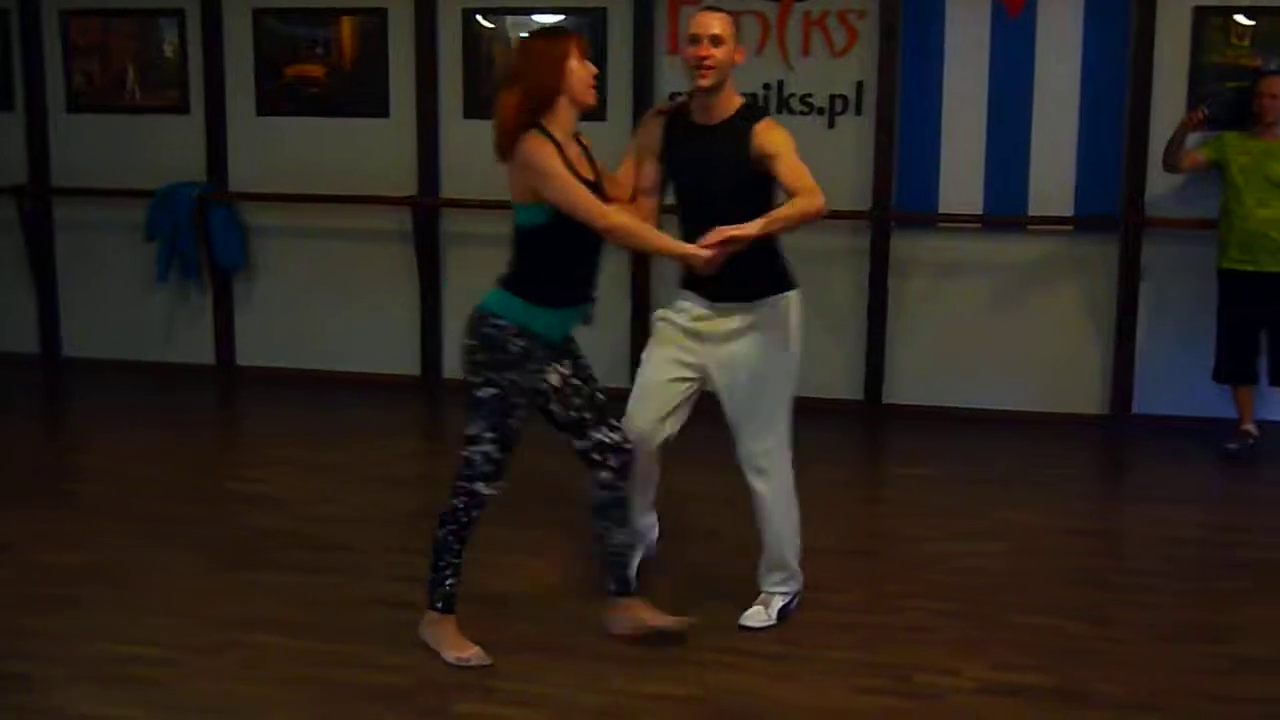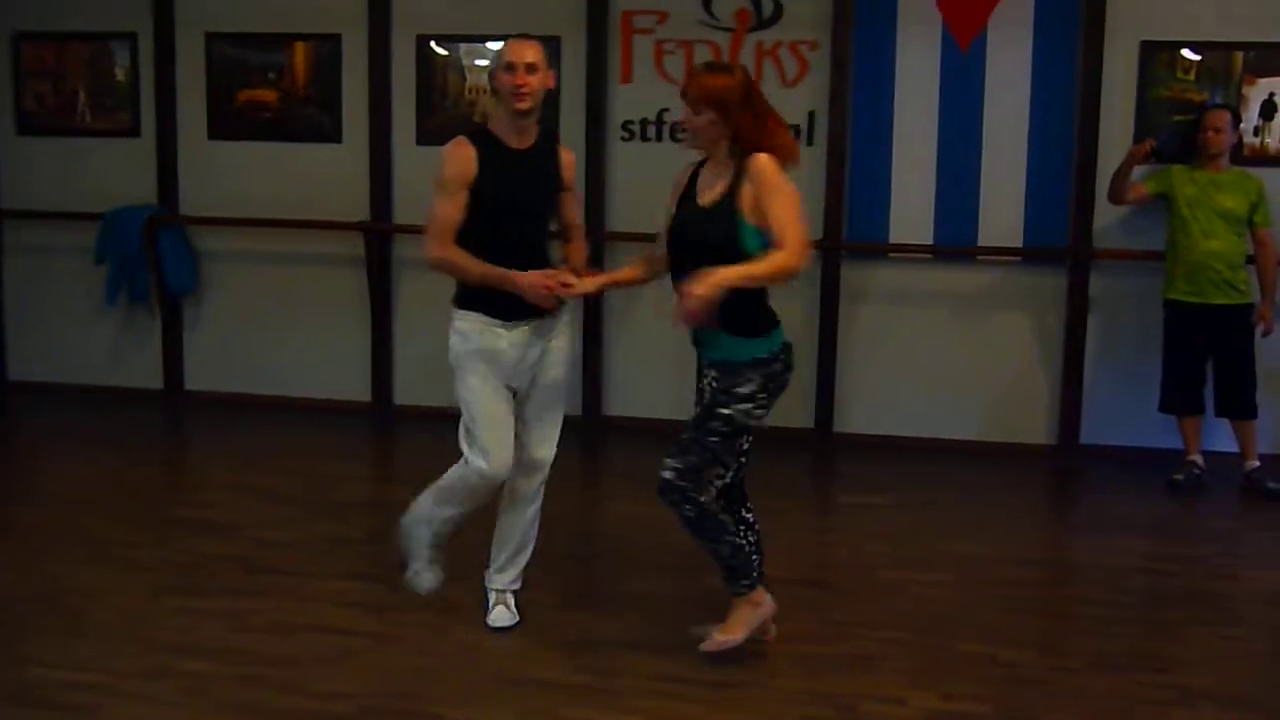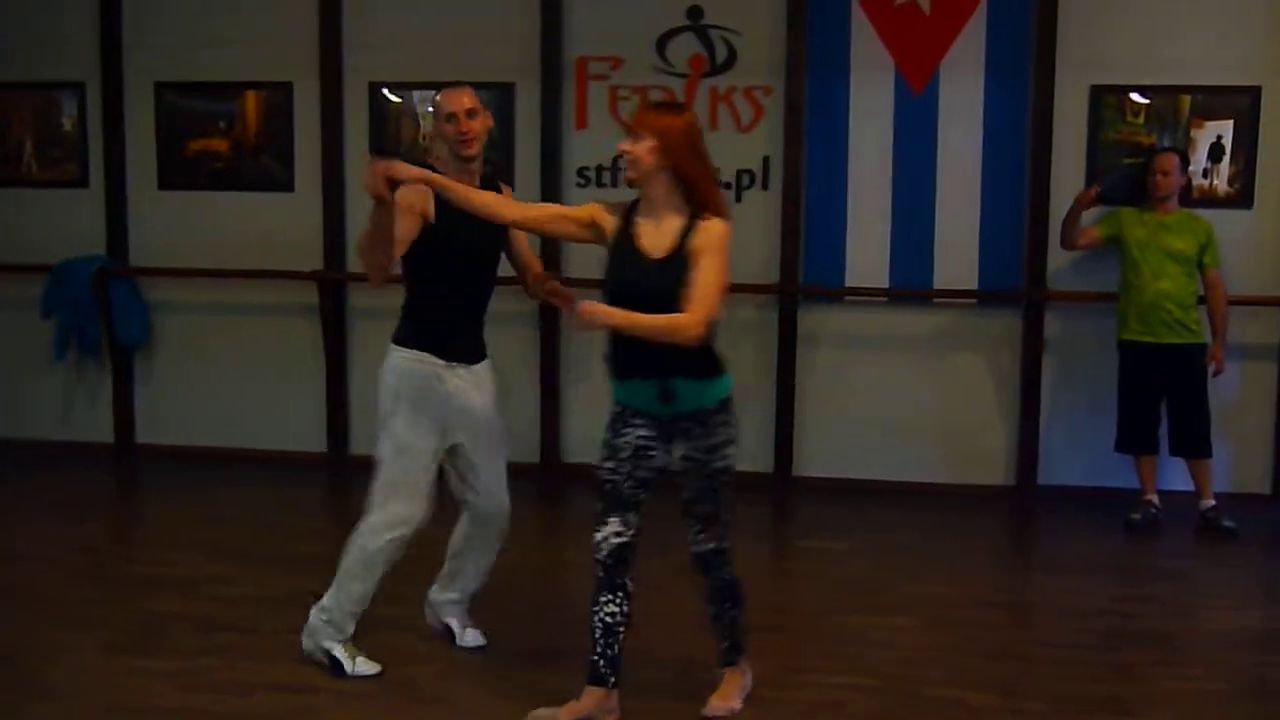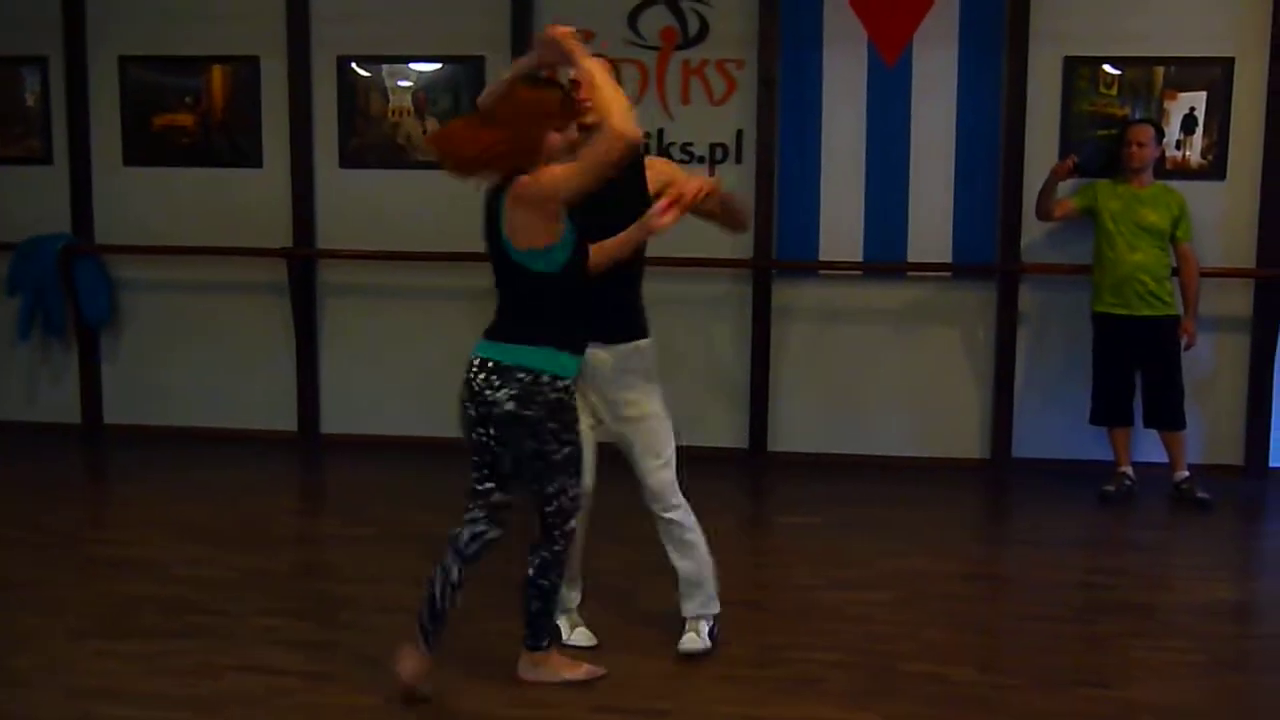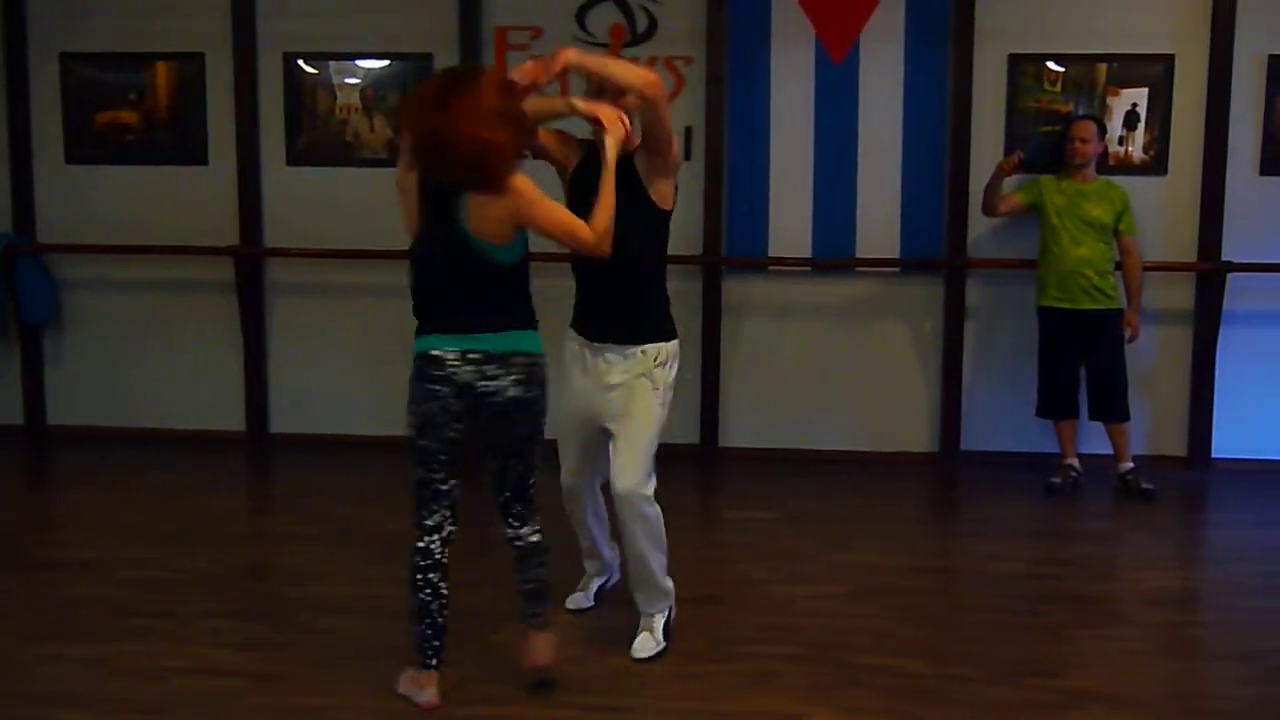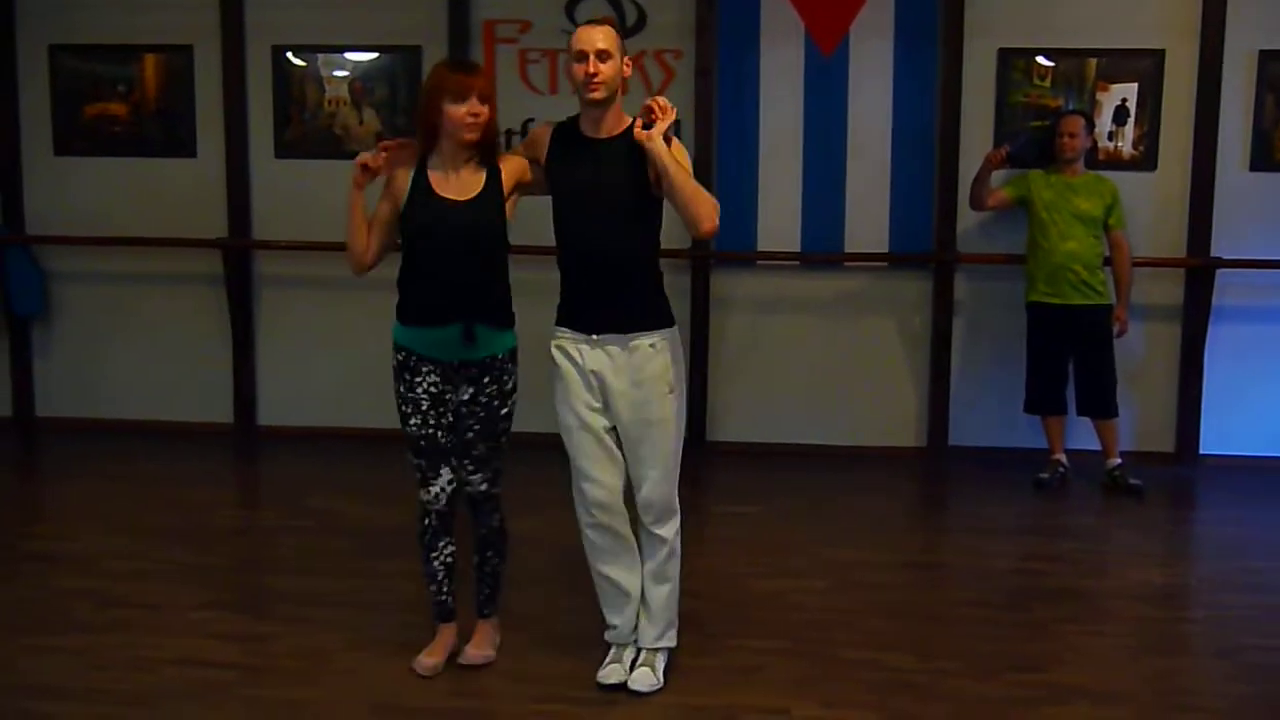
dt=0.7s
person 1, frame 1
left shoulder: (575, 148)
right shoulder: (533, 149)
left elbow: (615, 203)
right elbow: (605, 221)
right wrist: (689, 252)
left hip: (551, 343)
right hip: (508, 337)
left knee: (612, 454)
right knee: (480, 479)
left ankle: (625, 604)
right ankle: (438, 616)
person 1, frame 2
left shoulder: (762, 170)
right shoulder: (692, 180)
left elbow: (793, 254)
right elbow: (657, 261)
left wrist: (719, 279)
right wrist: (596, 281)
left hip: (754, 359)
right hip: (715, 355)
left knee: (678, 478)
right knee: (718, 488)
left ankle: (748, 595)
right ankle: (748, 598)
person 1, frame 3
left shoulder: (709, 231)
right shoulder: (611, 221)
left elbow: (692, 328)
right elbow: (512, 214)
left wrist: (610, 315)
right wrist: (426, 178)
left hip: (700, 409)
right hip: (635, 410)
left knee: (706, 548)
right knee: (611, 546)
left ankle: (735, 666)
person 1, frame 4
left shoulder: (512, 197)
right shoulder: (534, 188)
left elbow: (578, 264)
right elbow: (623, 133)
left wrist: (646, 224)
right wrist: (585, 60)
left hip: (492, 374)
right hip: (535, 381)
left knee: (480, 519)
right knee: (557, 520)
left ankle: (420, 649)
right ankle: (538, 656)
person 1, frame 5
left shoulder: (417, 181)
right shoulder: (510, 193)
left elbow: (413, 133)
right elbow: (598, 242)
left wrist: (462, 85)
right wrist: (610, 151)
left hip: (440, 374)
right hip: (516, 372)
left knee: (433, 522)
right knee: (517, 505)
left ankle: (427, 672)
right ankle: (538, 634)
person 1, frame 6
left shoulder: (508, 171)
right shoulder: (406, 176)
right elbow: (362, 260)
right wrist: (359, 184)
left hip: (490, 355)
right hip: (420, 354)
left knee: (483, 491)
right knee: (436, 492)
left ankle: (487, 619)
right ankle: (444, 626)
person 2, frame 1
left shoulder: (761, 131)
right shoulder: (660, 128)
left elbow: (813, 201)
right elbow: (636, 209)
left wrist: (749, 230)
left hip: (762, 309)
right hip: (692, 306)
left knee: (763, 455)
right knee: (640, 431)
left ankle: (782, 583)
right ankle: (639, 540)
person 2, frame 2
left shoulder: (559, 157)
right shoulder: (465, 154)
right elbow: (437, 250)
left wrist: (566, 274)
right wrist: (514, 280)
left hip: (546, 326)
right hip: (483, 326)
left knee: (536, 463)
right knee: (490, 462)
left ankle: (503, 582)
right ankle: (424, 524)
person 2, frame 3
left shoulder: (501, 196)
right shoulder: (419, 193)
left elbow: (530, 274)
right elbow: (376, 271)
left wrist: (548, 288)
right wrist: (381, 208)
left hip: (474, 370)
right hip: (417, 368)
left knee: (491, 505)
right knee: (399, 512)
left ankle: (448, 603)
right ankle: (327, 629)
person 2, frame 4
left shoulder: (648, 172)
left elbow: (739, 222)
left wrist: (715, 196)
right wrist: (528, 67)
left hip: (628, 353)
left knee: (660, 487)
left ankle: (700, 607)
right ankle: (565, 606)
person 2, frame 5
left shoulder: (655, 160)
right shoulder: (575, 157)
left elbow: (650, 86)
left wrist: (574, 59)
left hip: (645, 354)
right hip: (584, 348)
left knee: (629, 484)
right knee: (575, 480)
left ankle: (656, 610)
right ankle: (600, 568)
person 2, frame 6
left shoulder: (655, 145)
right shoulder: (547, 142)
left elbow: (706, 225)
left wrist: (655, 145)
left hip: (646, 344)
right hip: (574, 345)
left knee: (657, 501)
right knee: (598, 500)
left ankle: (656, 640)
right ankle: (623, 634)
person 3, frame 1
right shoulder: (1228, 144)
right elbow: (1174, 164)
right wrist: (1183, 131)
right hip: (1237, 269)
right knee: (1238, 353)
right ankle: (1246, 428)
person 3, frame 2
right shoulder: (1174, 177)
right elbow: (1119, 196)
right wrist: (1129, 163)
left hip: (1234, 303)
right hip: (1183, 301)
left knee: (1240, 388)
right knee: (1184, 385)
right ankle: (1193, 462)
person 3, frame 3
left shoulder: (1199, 227)
right shoulder: (1124, 220)
left elbow: (1214, 287)
right elbow: (1071, 242)
left wrist: (1219, 341)
right wrist: (1076, 209)
left hip: (1186, 343)
right hip: (1137, 342)
left knee: (1194, 427)
right knee: (1140, 425)
left ankle: (1208, 505)
right ankle: (1150, 501)
person 3, frame 4
left shoulder: (1173, 200)
right shoulder: (1100, 192)
left elbow: (1187, 260)
right elbow: (1047, 213)
left wrist: (1190, 315)
right wrist: (1053, 180)
left hip: (1160, 315)
right hip: (1111, 314)
left knee: (1167, 399)
right knee: (1114, 397)
left ankle: (1181, 476)
right ankle: (1124, 473)
person 3, frame 5
left shoulder: (1115, 195)
right shoulder: (1044, 187)
left elbow: (1130, 254)
right elbow: (992, 208)
left wrist: (1133, 308)
right wrist: (998, 176)
left hip: (1104, 308)
right hip: (1056, 308)
left knee: (1112, 391)
right knee: (1059, 391)
left ankle: (1126, 468)
right ankle: (1070, 465)
person 3, frame 6
left shoulder: (1105, 189)
right shoulder: (1032, 182)
left elbow: (1120, 249)
right elbow: (980, 203)
left wrist: (1122, 303)
right wrist: (985, 170)
left hip: (1093, 304)
right hip: (1045, 303)
left knee: (1101, 388)
right knee: (1048, 387)
left ankle: (1114, 465)
right ankle: (1058, 461)
